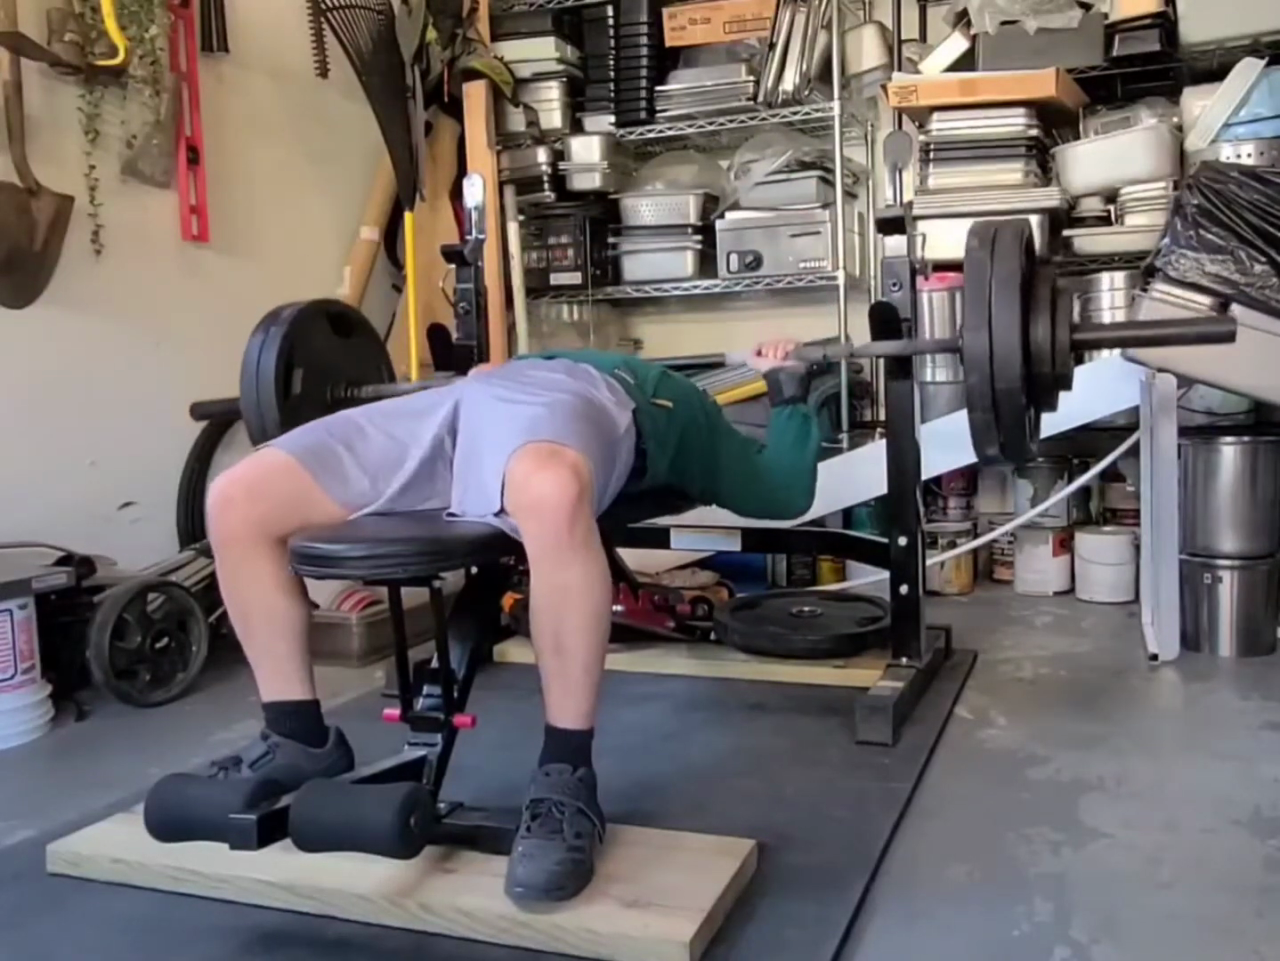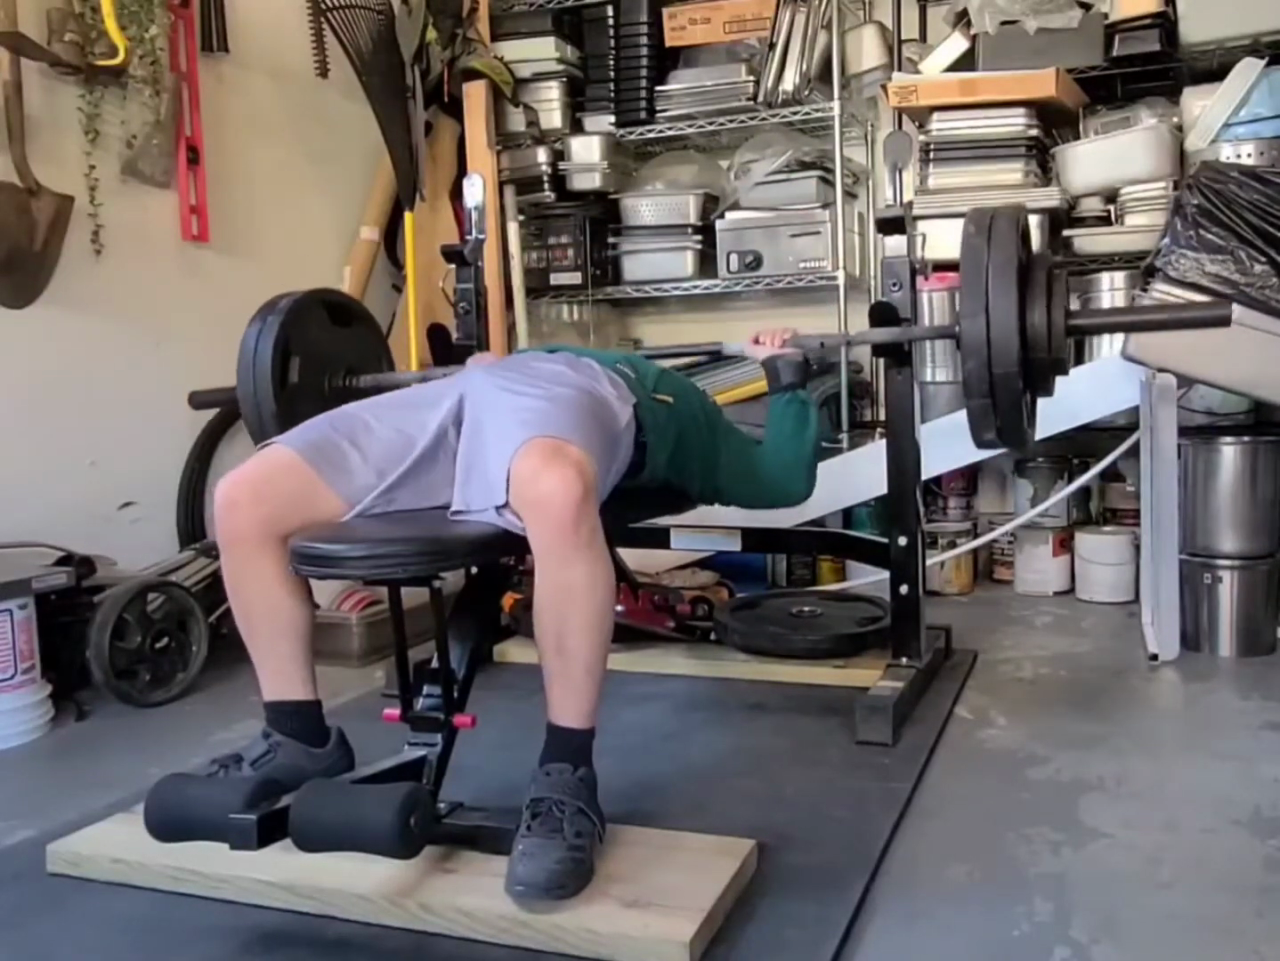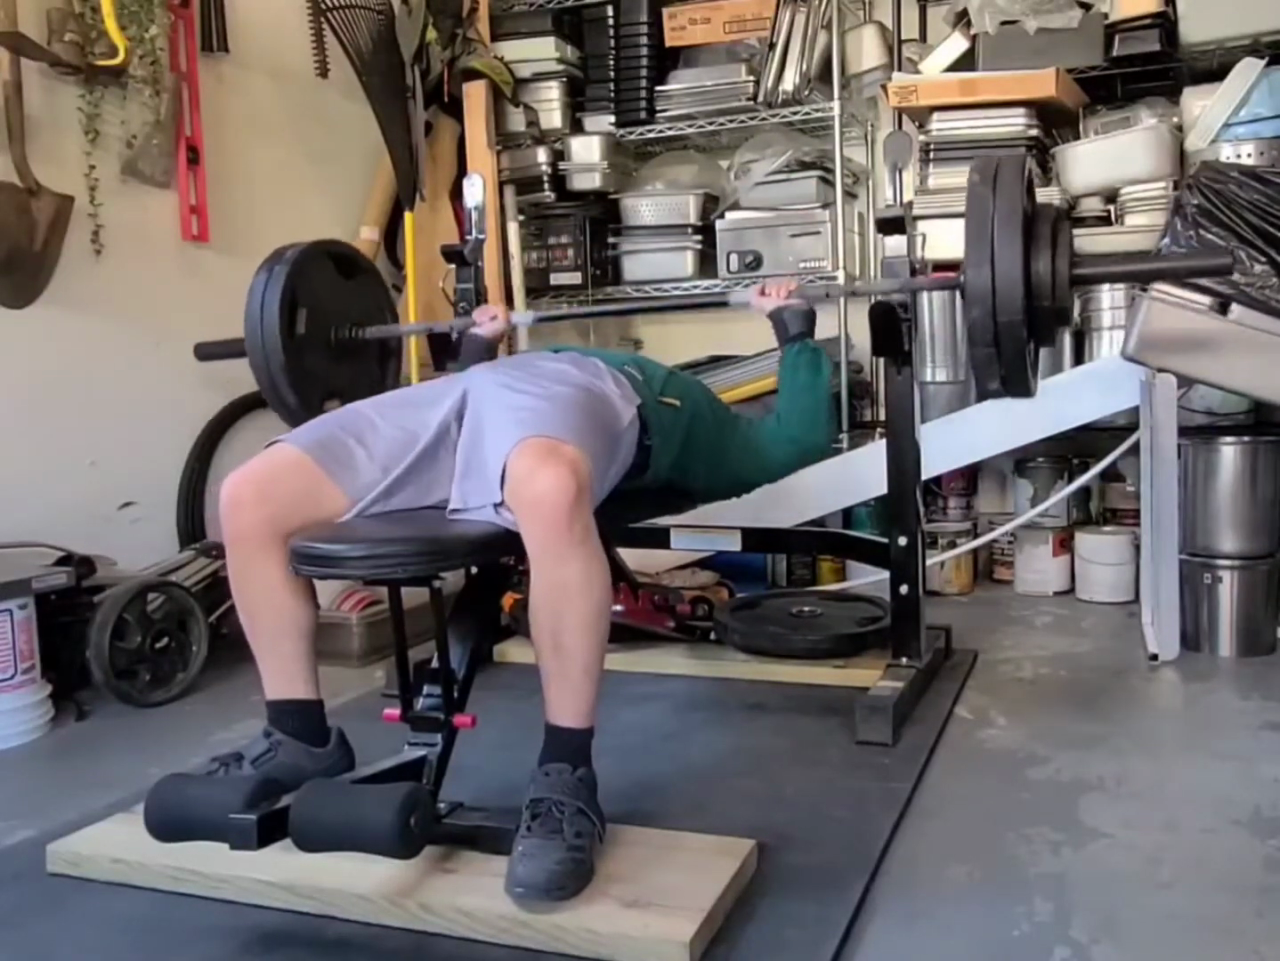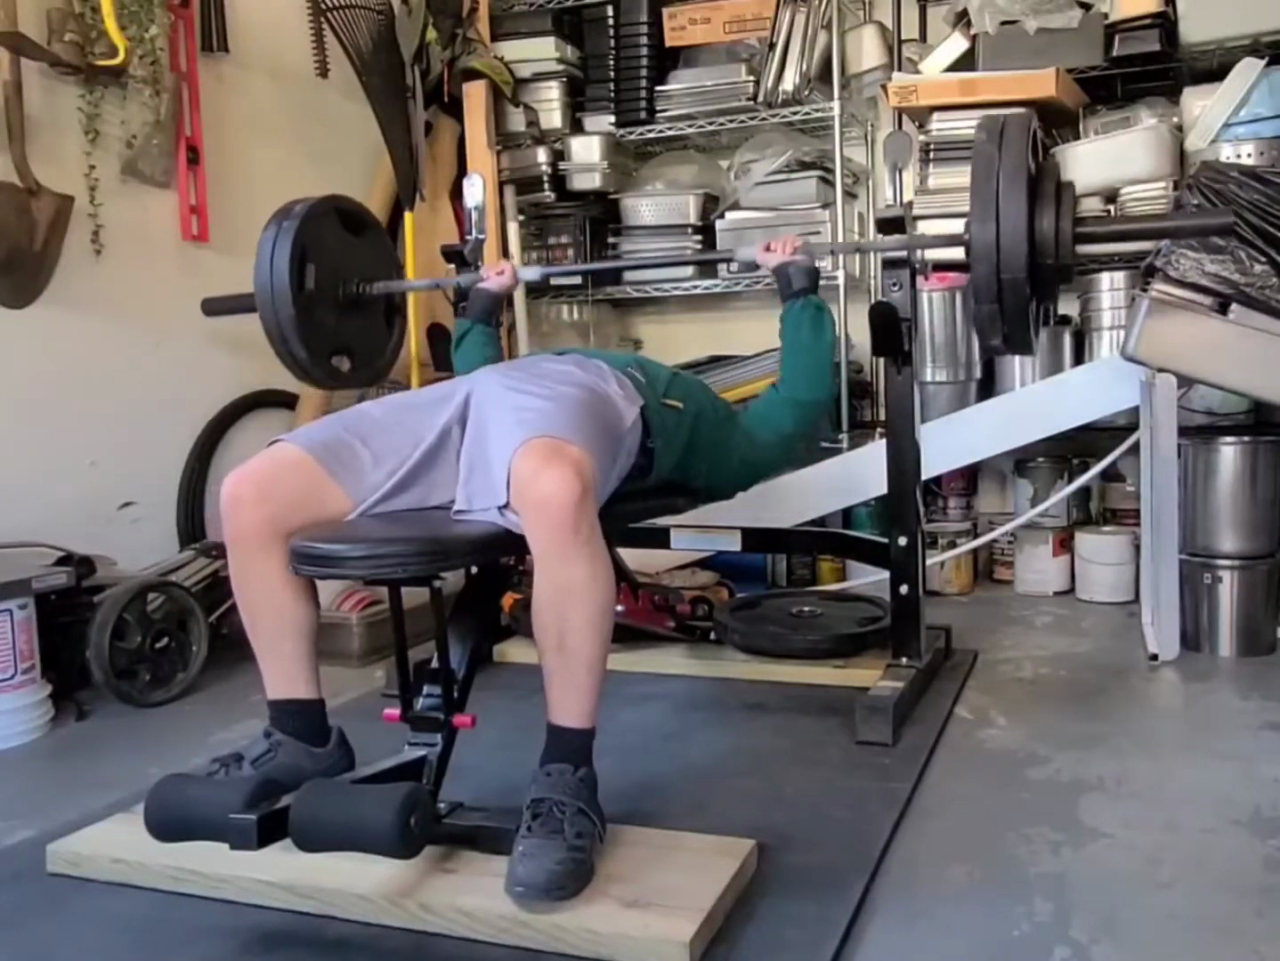
dt=0.2s
person 1, frame 1
left shoulder: (699, 426)
left elbow: (786, 492)
left wrist: (785, 387)
right wrist: (477, 380)
left knee: (551, 496)
right knee: (237, 502)
left ankle: (565, 781)
right ankle: (299, 742)
person 1, frame 2
left shoulder: (702, 428)
left elbow: (787, 479)
left wrist: (786, 377)
right wrist: (476, 374)
left knee: (555, 494)
right knee: (244, 499)
left ankle: (566, 780)
right ankle: (301, 741)
person 1, frame 3
left shoulder: (713, 429)
left elbow: (802, 440)
left wrist: (793, 332)
right wrist: (476, 349)
left knee: (549, 492)
right knee: (248, 497)
left ankle: (565, 781)
right ankle: (301, 741)
person 1, frame 4
left shoulder: (722, 436)
left elbow: (803, 403)
right elbow: (485, 379)
left wrist: (797, 290)
right wrist: (483, 306)
left knee: (554, 495)
right knee: (249, 496)
left ankle: (567, 781)
right ankle: (303, 742)
